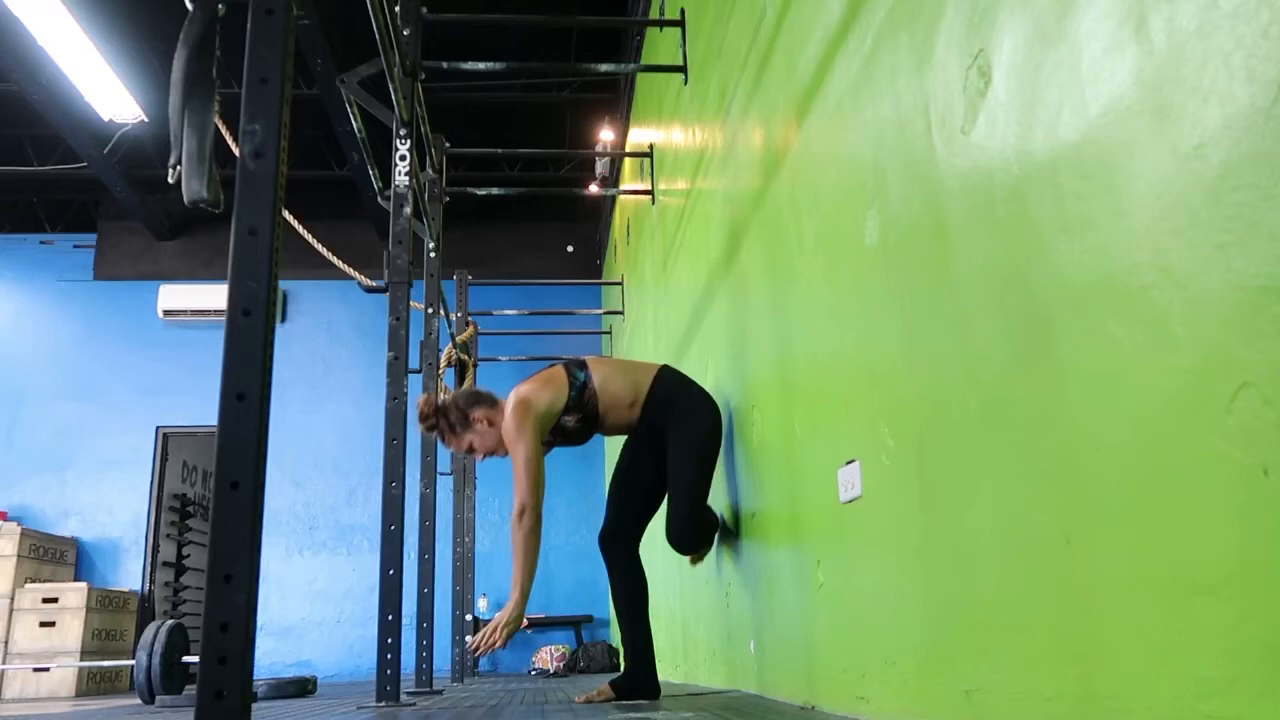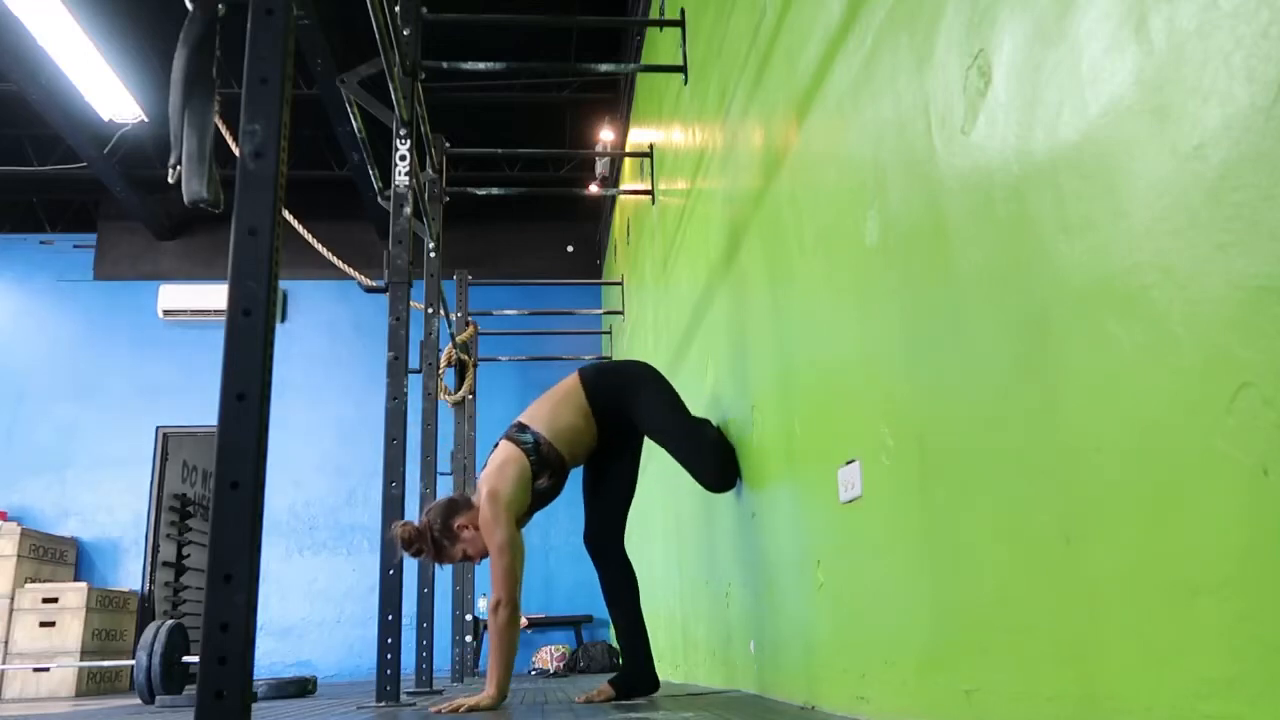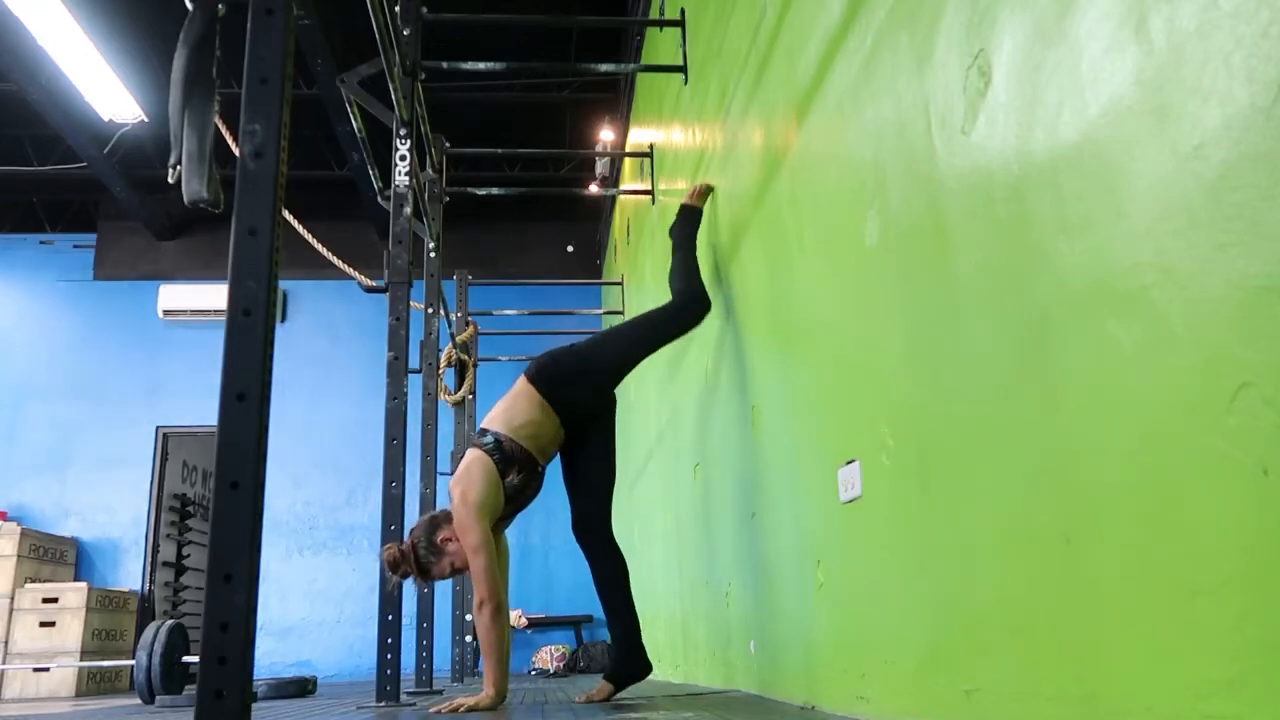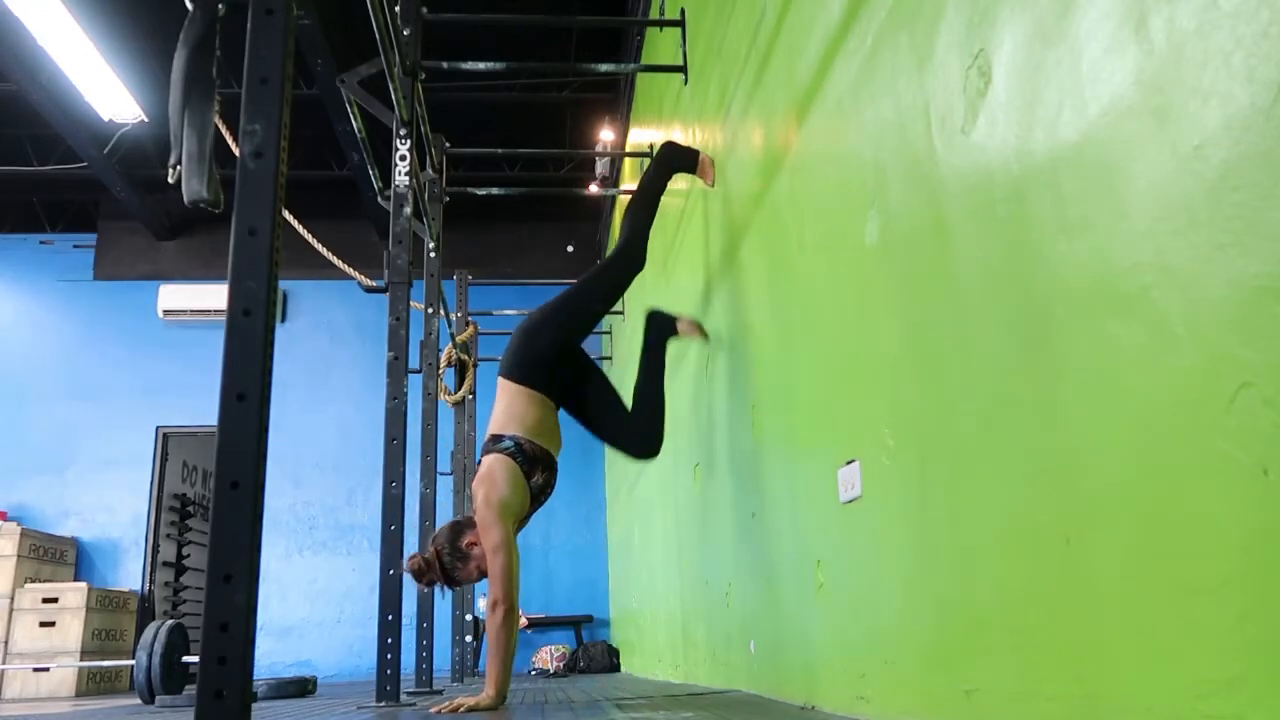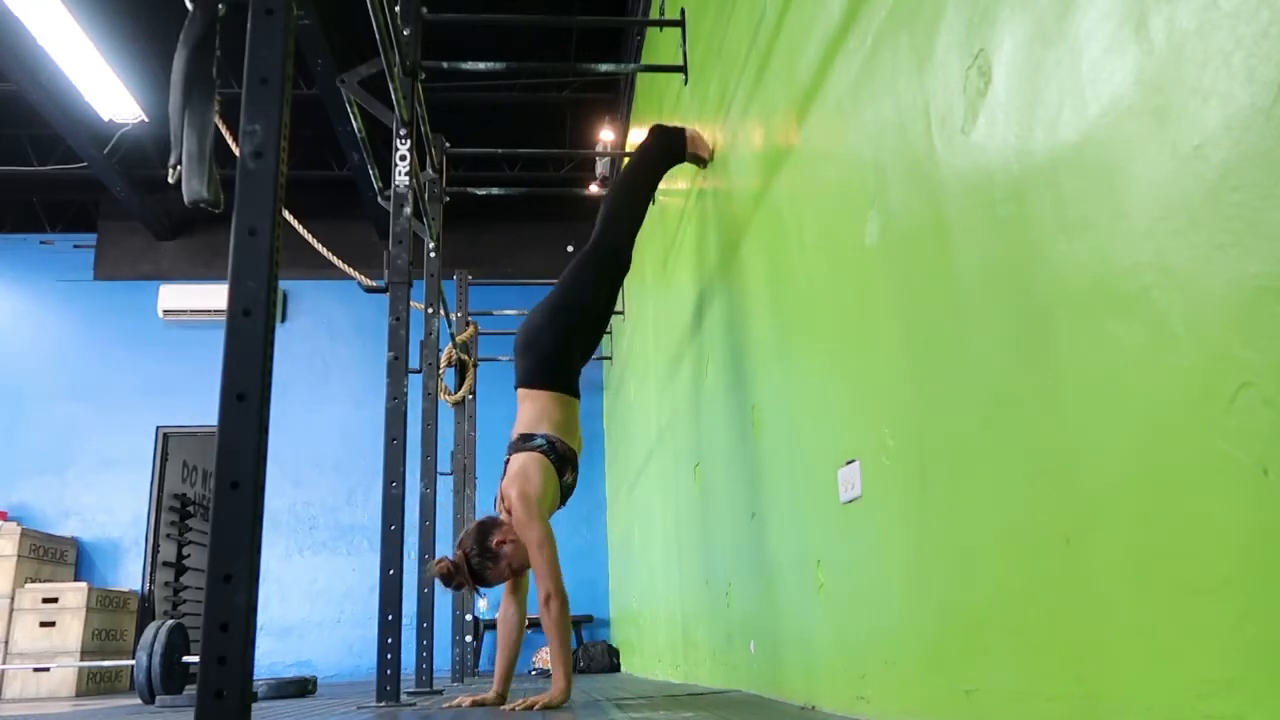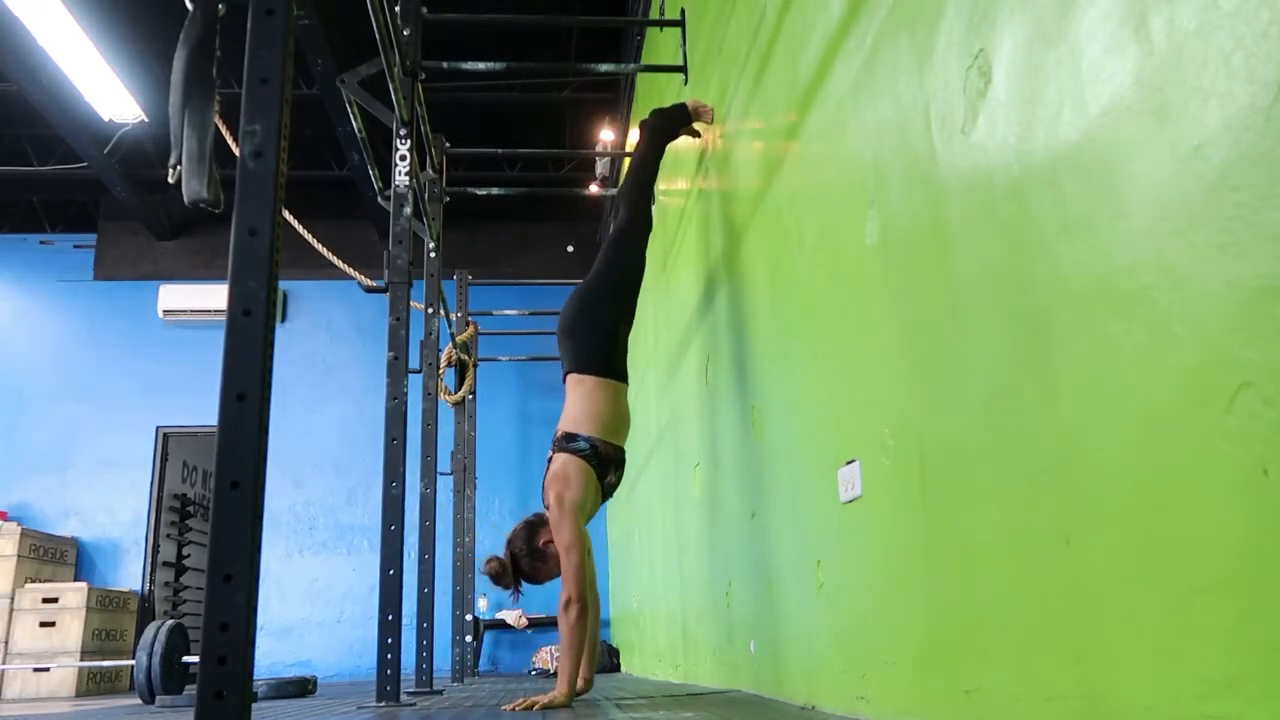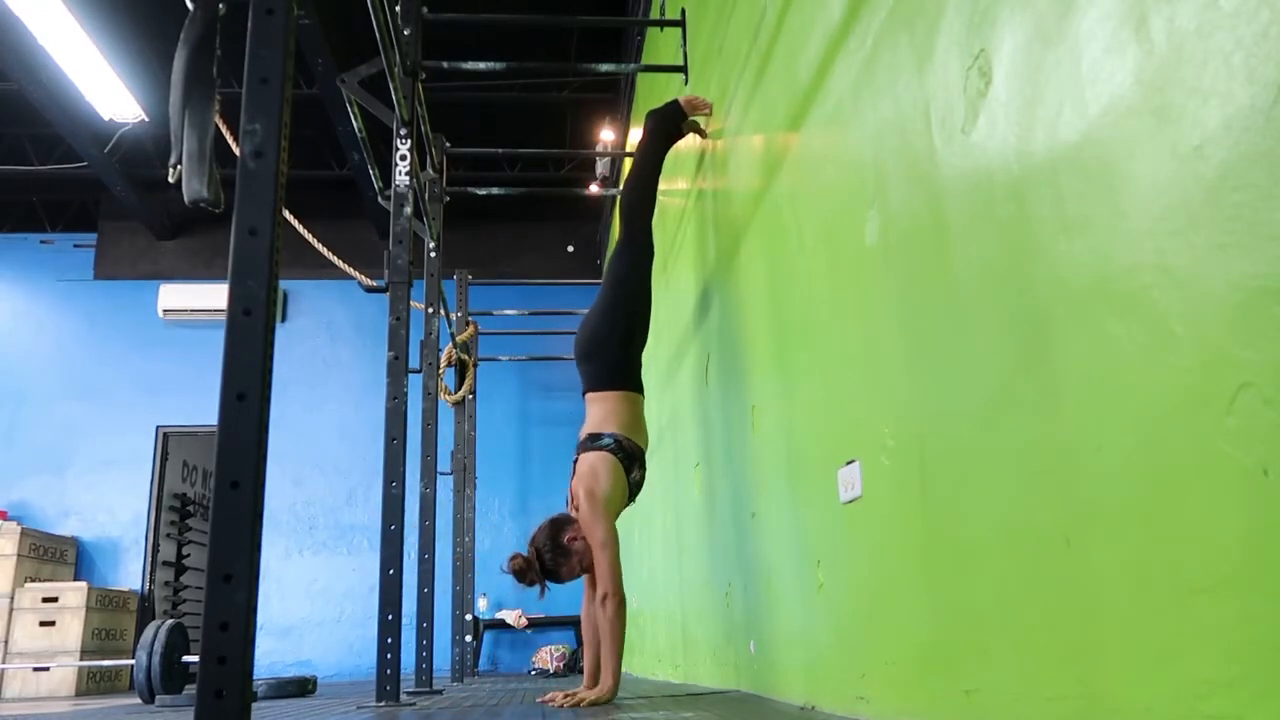
dt=0.7s
person 1, frame 1
left shoulder: (520, 412)
right shoulder: (522, 416)
left elbow: (527, 512)
right elbow: (525, 514)
left wrist: (516, 605)
right wrist: (515, 604)
left hip: (682, 408)
right hip: (652, 422)
left knee: (683, 535)
right knee: (617, 540)
left ankle: (704, 523)
right ankle: (639, 674)
person 1, frame 2
left shoulder: (494, 502)
right shoulder: (493, 500)
left elbow: (503, 603)
right elbow: (505, 603)
left wrist: (494, 691)
right wrist: (495, 688)
left hip: (628, 391)
right hip: (608, 411)
left knee: (716, 476)
right knee: (603, 543)
right ankle: (637, 671)
person 1, frame 3
left shoulder: (469, 509)
right shoulder: (483, 517)
left elbow: (488, 604)
right elbow: (493, 604)
left wrist: (492, 692)
right wrist: (495, 687)
left hip: (569, 382)
right hip: (574, 408)
left knee: (689, 308)
right knee: (592, 533)
left ankle: (684, 224)
right ankle: (627, 660)
person 1, frame 4
left shoulder: (492, 509)
right shoulder: (497, 509)
left elbow: (502, 605)
right elbow: (503, 604)
left wrist: (492, 693)
right wrist: (495, 690)
left hip: (543, 354)
right hip: (544, 367)
left knee: (627, 256)
right knee: (640, 440)
left ankle: (676, 160)
right ankle: (660, 329)
person 1, frame 5
left shoulder: (520, 504)
right shoulder: (511, 512)
left elbow: (551, 597)
right elbow: (516, 603)
left wrist: (561, 689)
right wrist: (498, 691)
left hip: (550, 346)
right hip: (551, 354)
left knee: (608, 240)
right knee: (609, 250)
left ankle: (667, 146)
person 1, frame 6
left shoulder: (563, 499)
right shoulder: (562, 501)
left elbow: (575, 600)
left wrist: (565, 688)
right wrist: (580, 677)
left hip: (592, 335)
right hip: (589, 341)
left knee: (630, 224)
right knee: (627, 229)
left ankle: (668, 126)
person 1, frame 7
left shoulder: (591, 499)
right shoulder: (586, 503)
left elbow: (608, 596)
right elbow: (597, 598)
left wrist: (605, 685)
right wrist: (592, 680)
left hip: (610, 357)
right hip: (607, 365)
left knee: (634, 235)
right knee: (633, 241)
left ankle: (664, 129)
